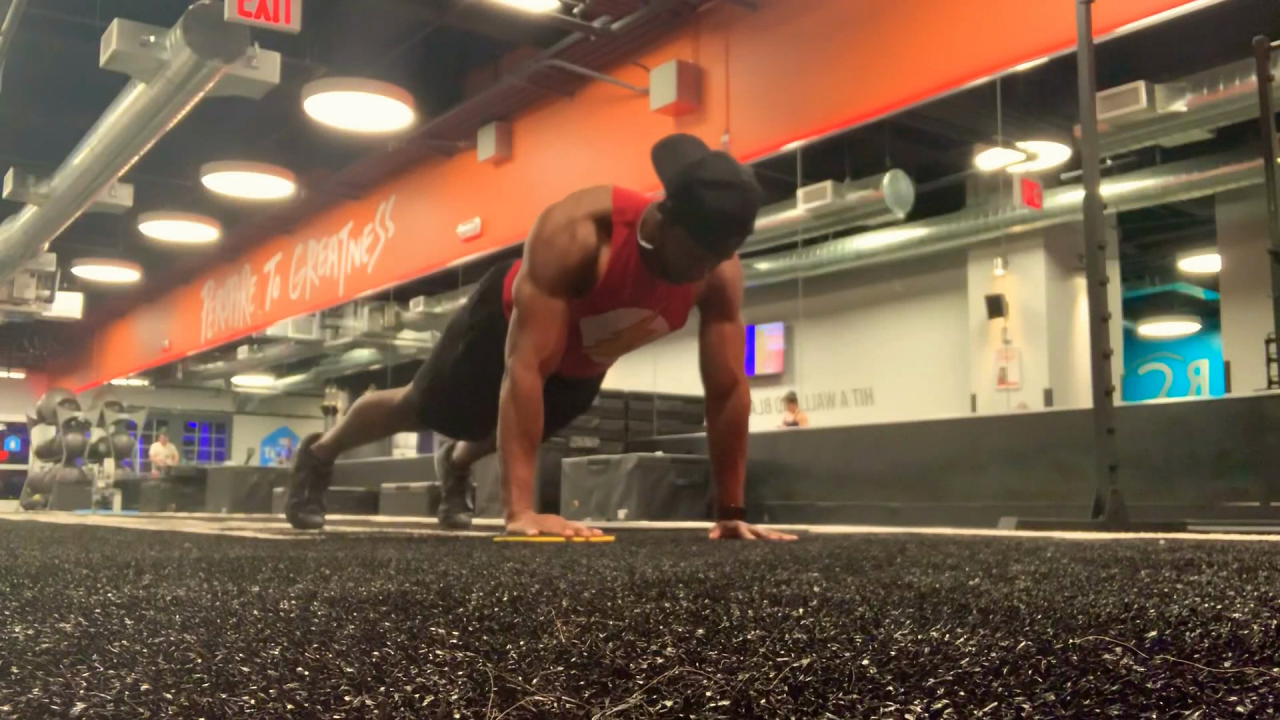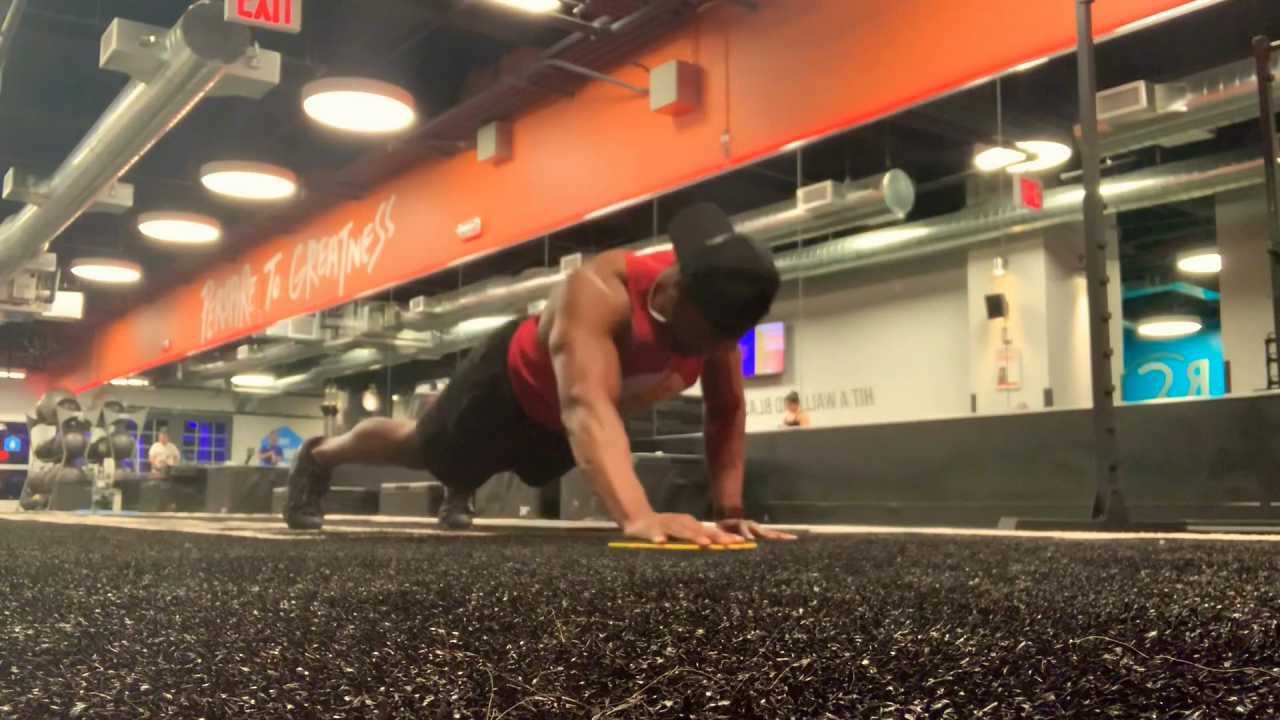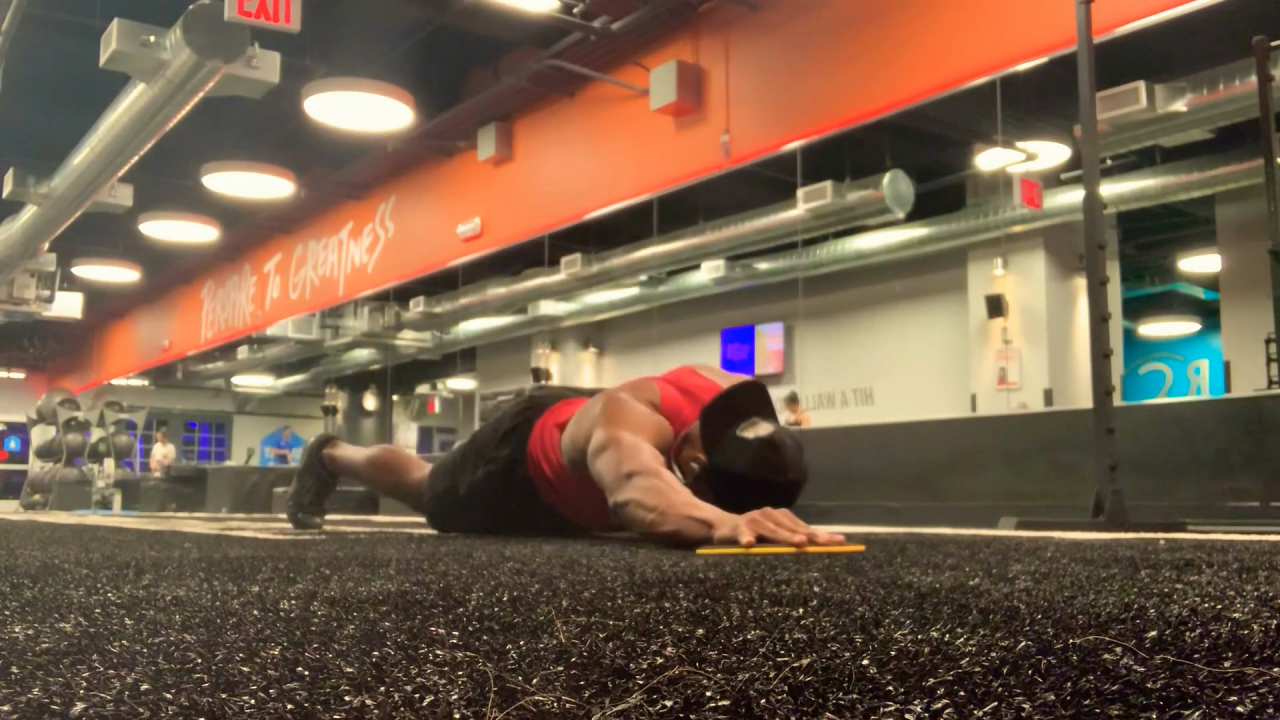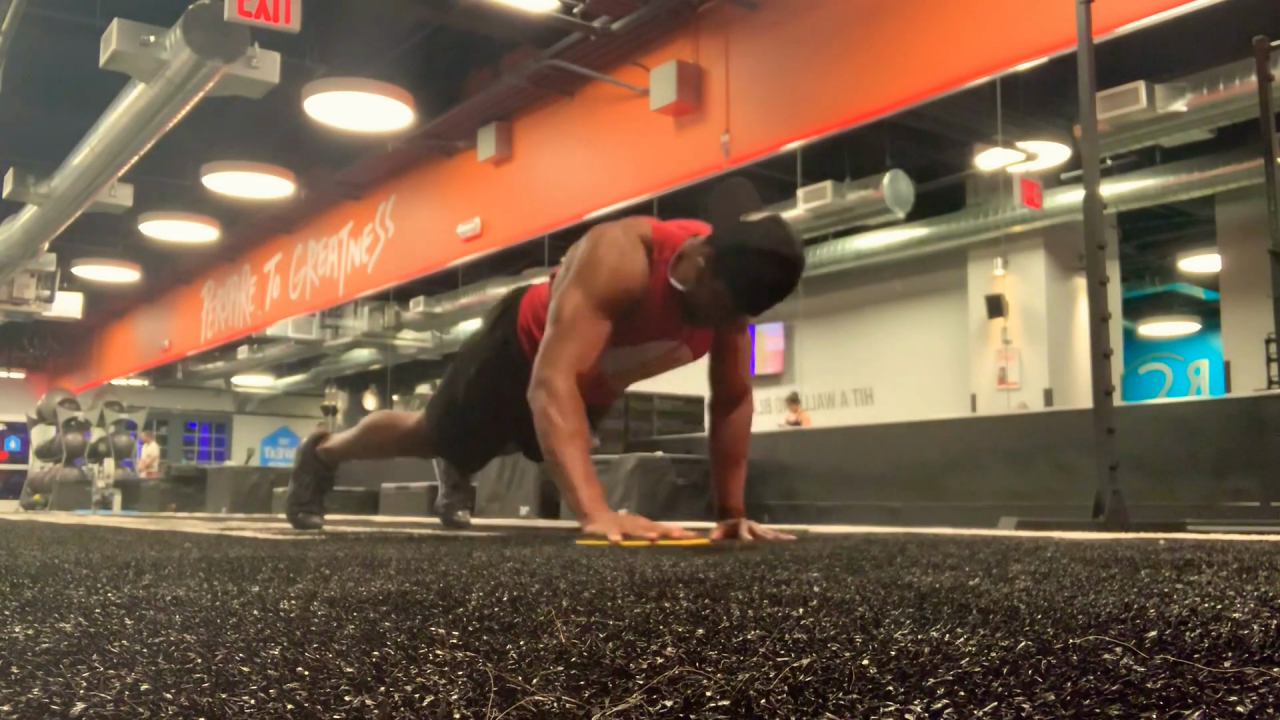
dt=1s
person 1, frame 1
left shoulder: (720, 273)
right shoulder: (575, 231)
left elbow: (728, 387)
right elbow: (524, 367)
left wrist: (731, 511)
right wrist: (519, 510)
left hip: (584, 364)
right hip: (505, 324)
left knee: (521, 430)
right knee: (419, 410)
left ankle: (455, 467)
right ankle: (318, 455)
person 1, frame 2
left shoulder: (711, 308)
right shoulder: (599, 292)
left elbow: (726, 410)
right elbow: (586, 406)
left wrist: (729, 511)
right wrist: (637, 516)
right hip: (511, 387)
right knee: (419, 447)
left ankle: (459, 491)
right ankle: (318, 459)
person 1, frame 3
left shoulder: (737, 403)
right shoulder: (631, 423)
right elbow: (638, 489)
left wrist: (732, 515)
right wrist: (724, 522)
left hip: (574, 421)
right hip: (526, 458)
right knee: (424, 489)
right ankle: (330, 455)
person 1, frame 4
left shoulder: (730, 280)
right shoulder: (620, 258)
left elbow: (733, 400)
right elbow: (552, 383)
left wrist: (731, 512)
right wrist: (593, 510)
left hip: (596, 380)
right hip: (518, 350)
right knee: (428, 433)
left ankle: (454, 474)
right ankle: (322, 455)
